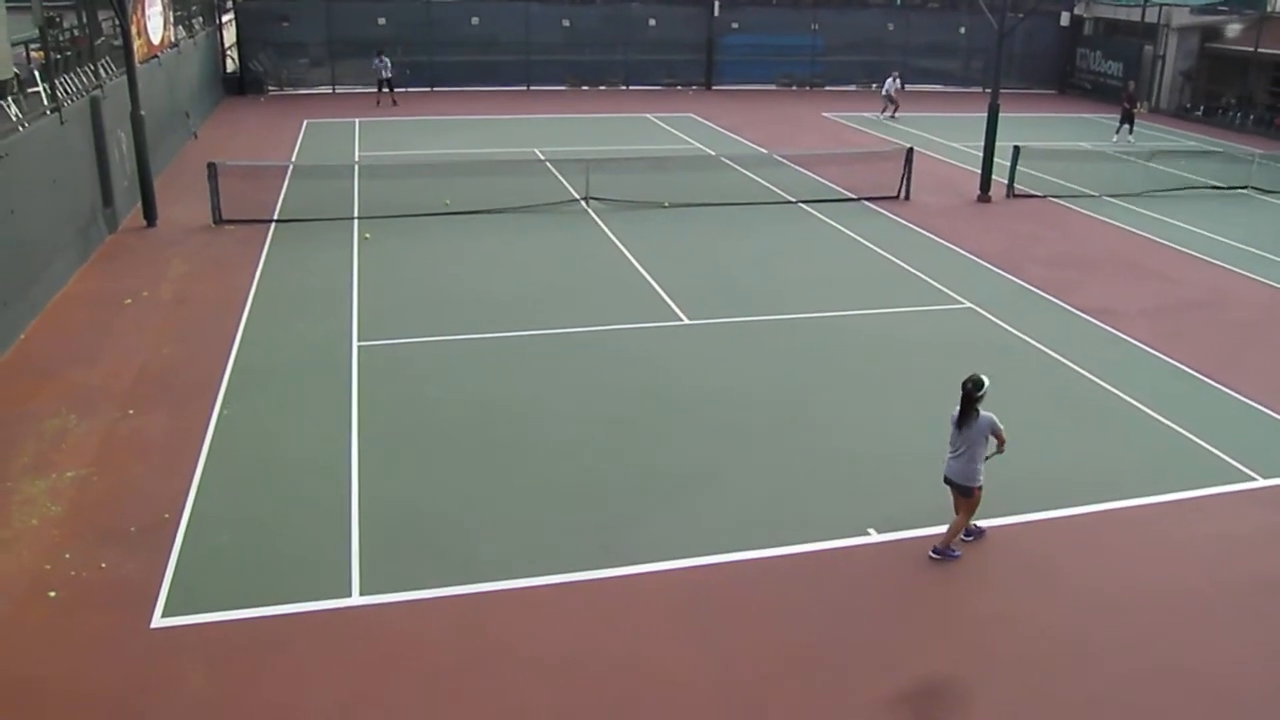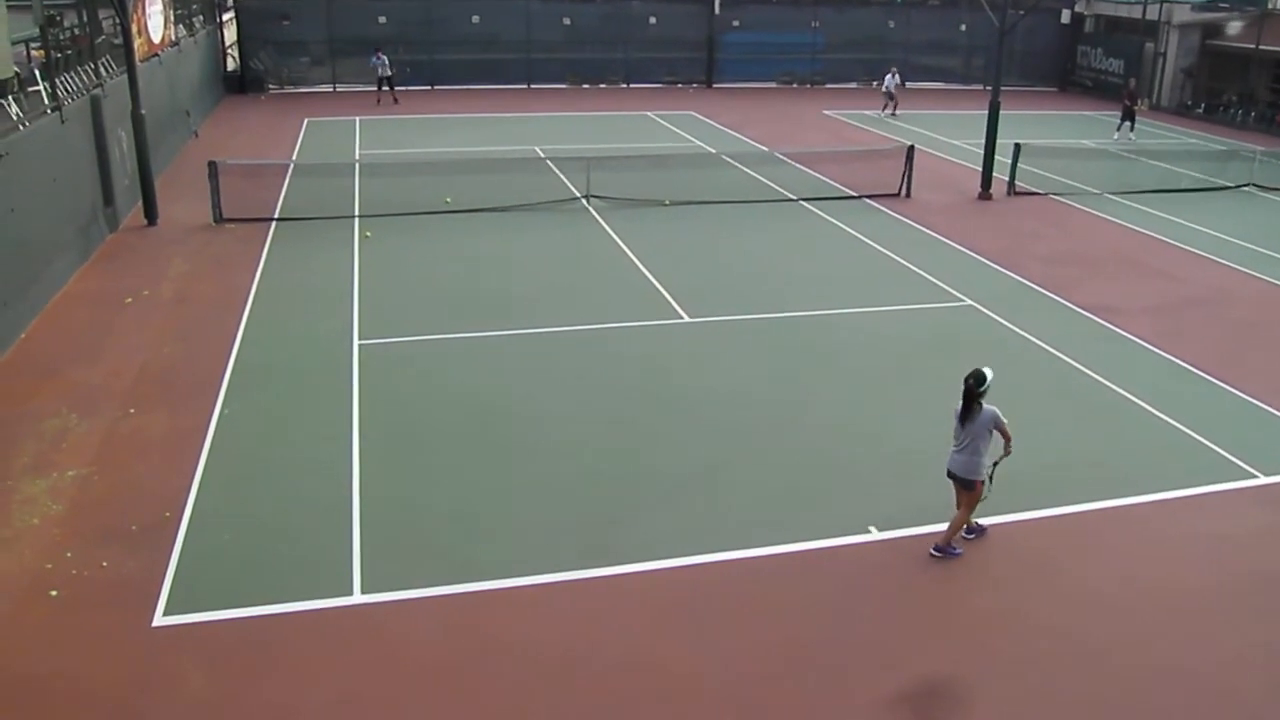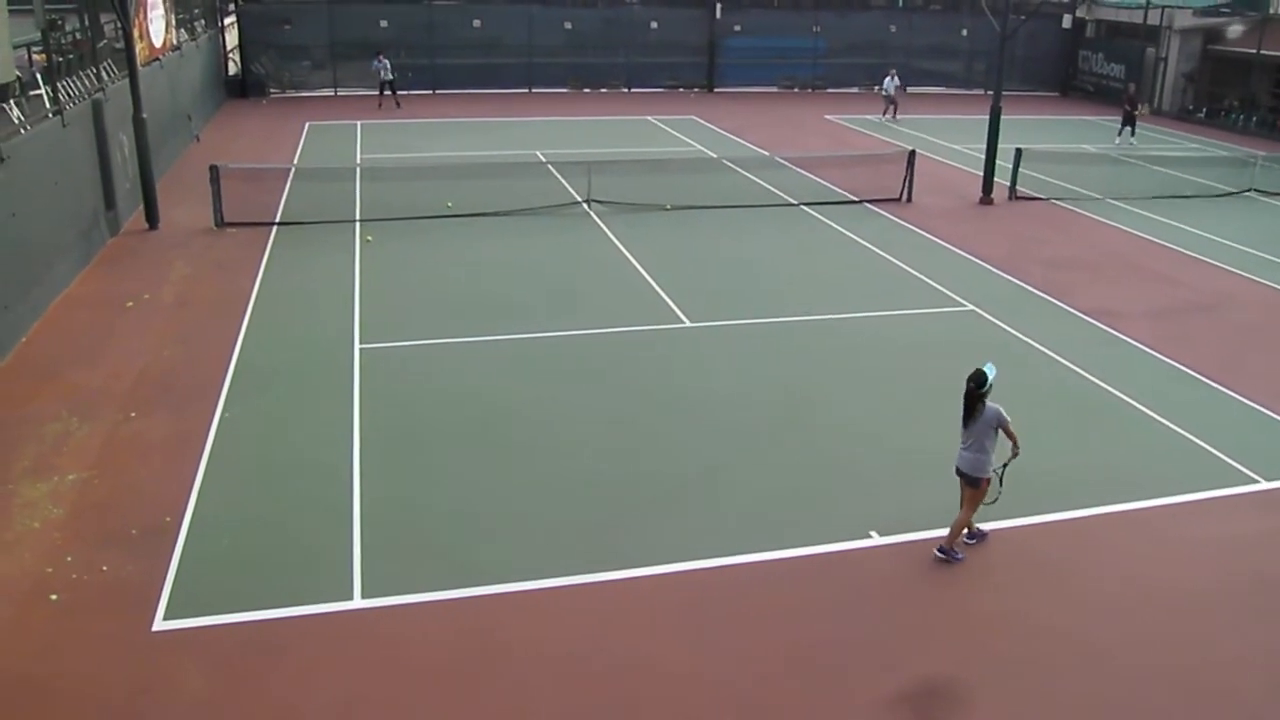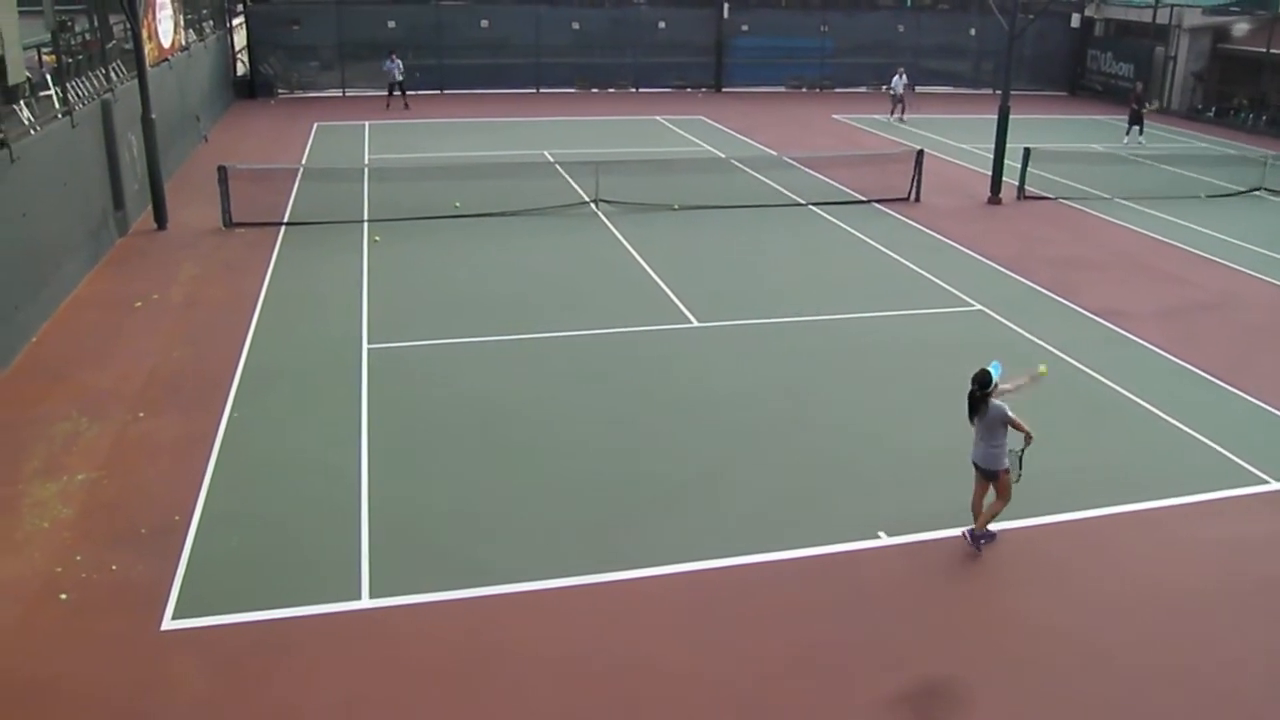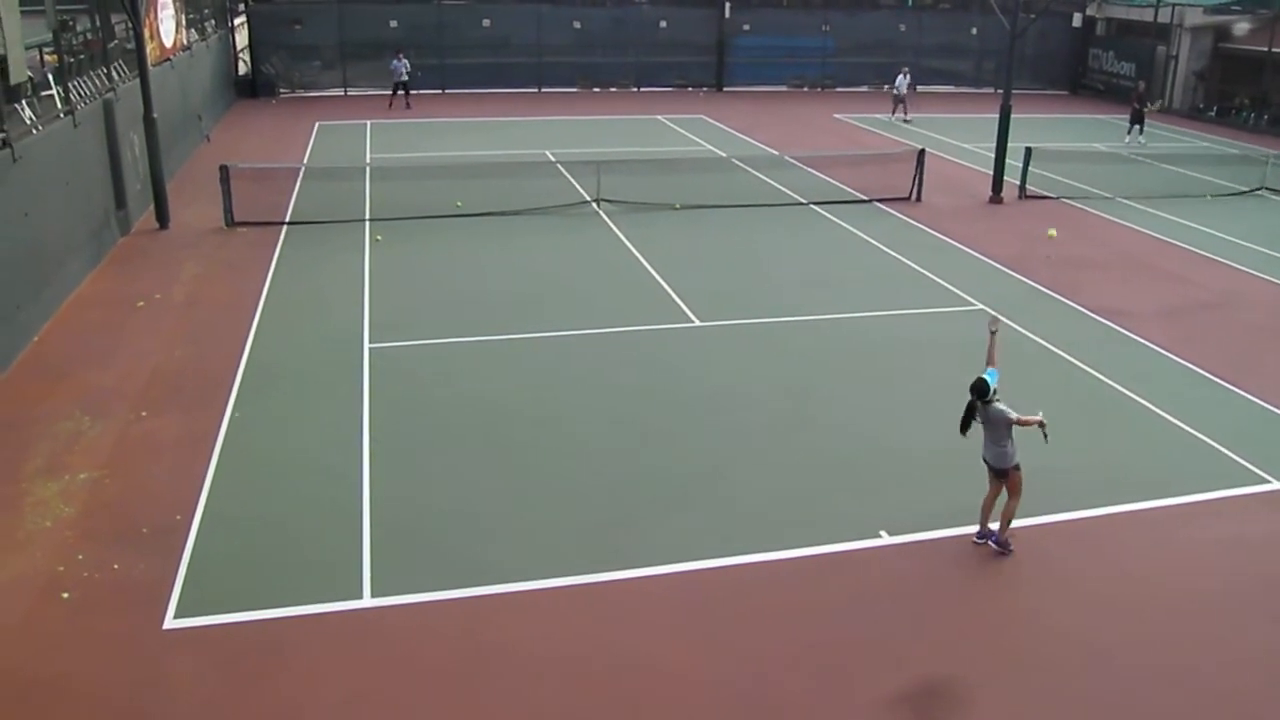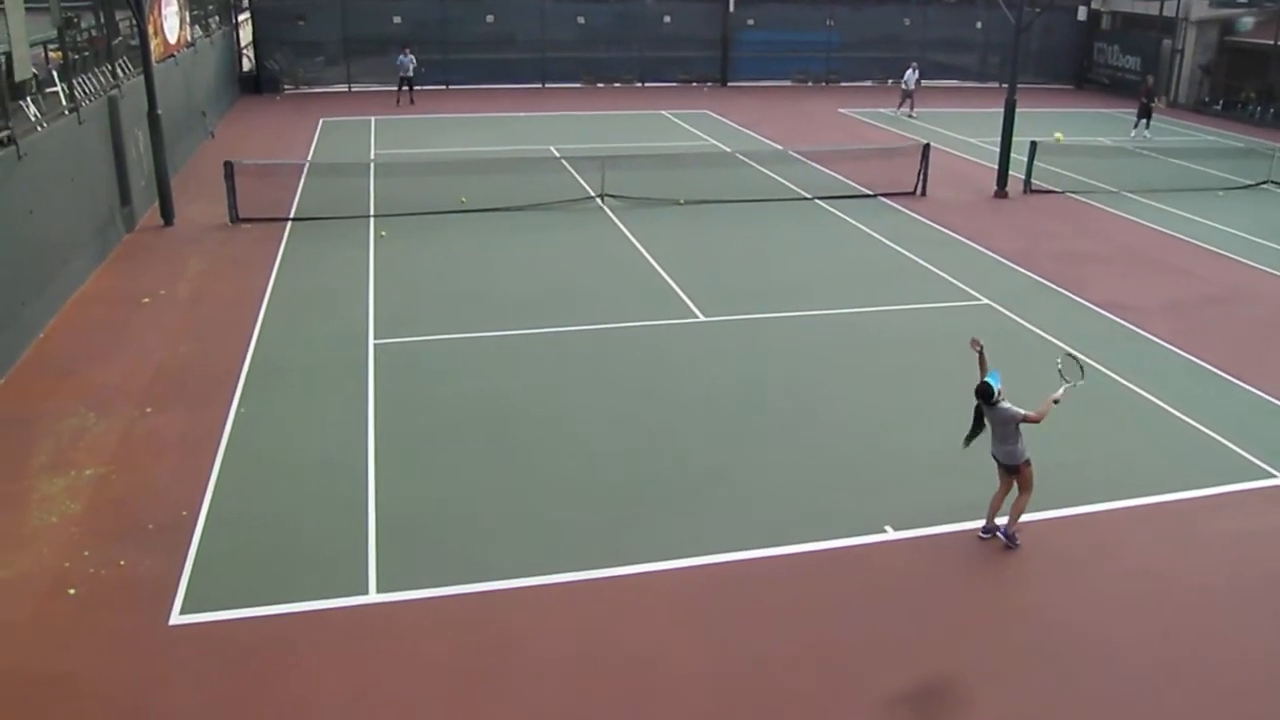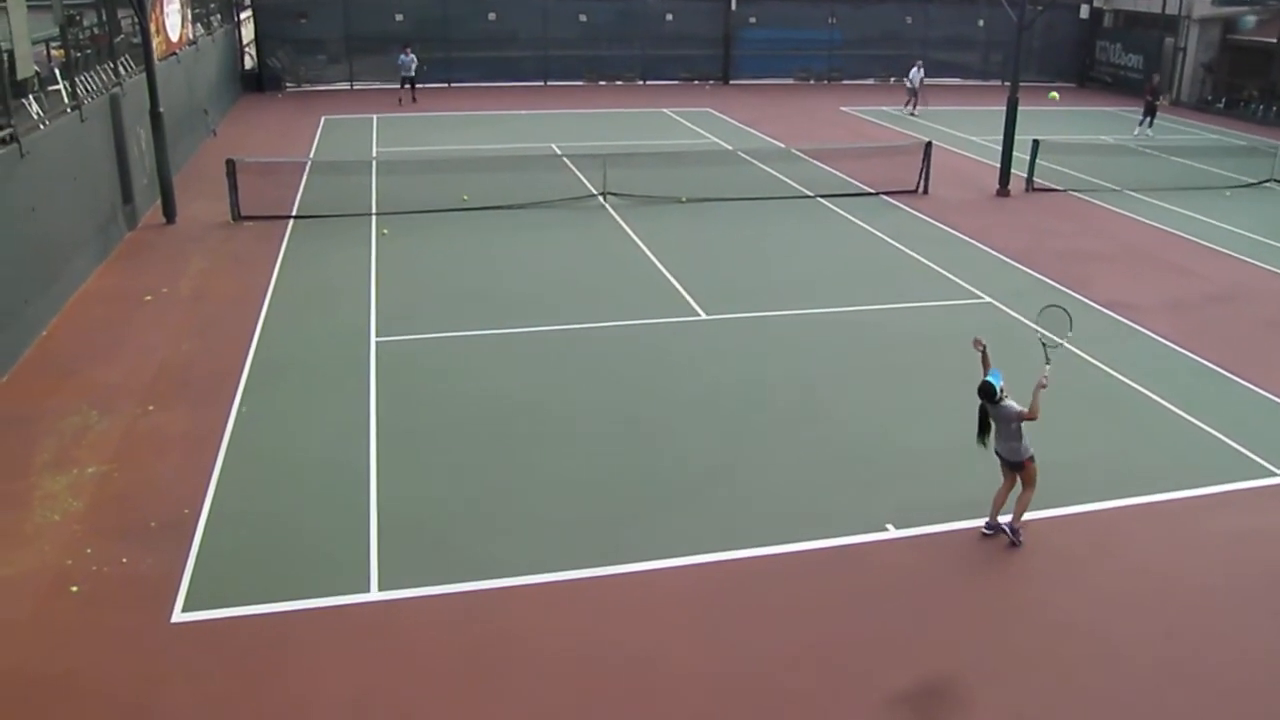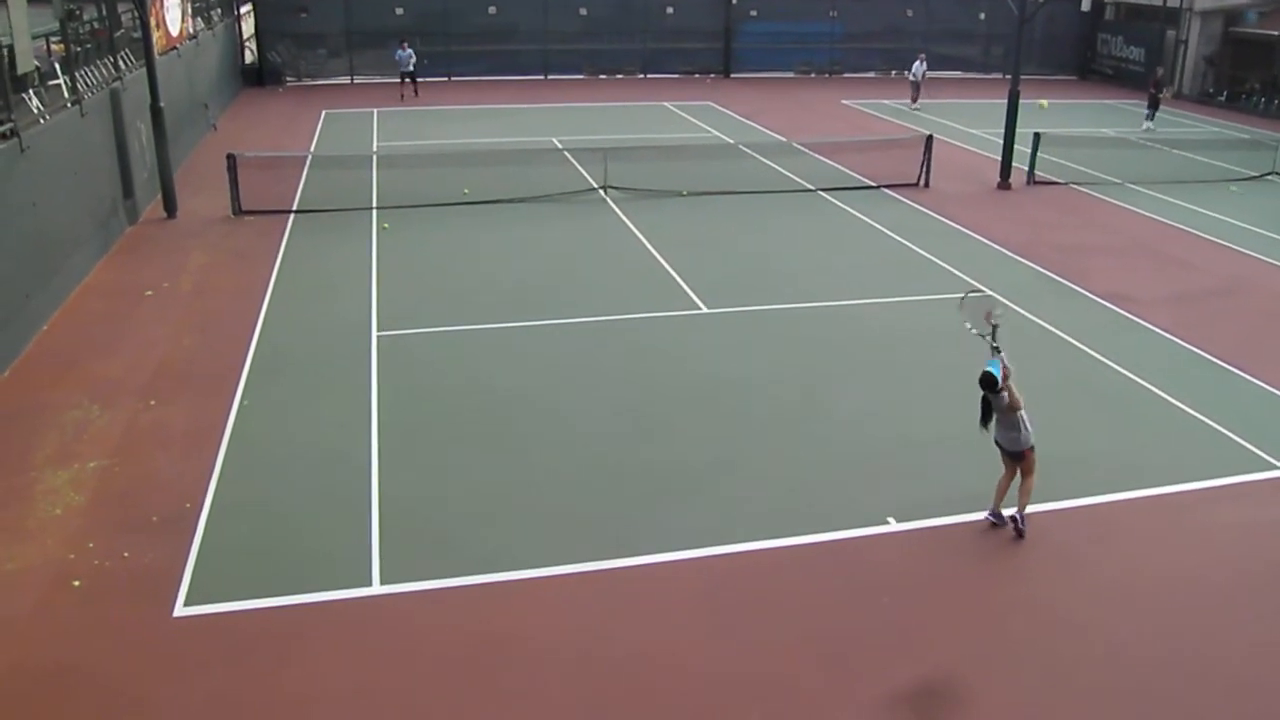
dt=0.2s
person 1, frame 1
left shoulder: (957, 414)
right shoulder: (988, 419)
right elbow: (1002, 440)
right wrist: (999, 447)
left hip: (950, 471)
right hip: (969, 477)
left knee: (960, 507)
right knee: (966, 514)
left ankle: (969, 530)
right ankle: (940, 547)
person 1, frame 2
left shoulder: (961, 408)
right shoulder: (991, 413)
right elbow: (1007, 436)
right wrist: (1008, 446)
left hip: (954, 465)
right hip: (972, 471)
left knee: (962, 502)
right knee: (965, 509)
left ankle: (970, 527)
right ankle: (941, 544)
person 1, frame 3
left shoulder: (967, 406)
right shoulder: (995, 411)
right elbow: (1010, 434)
right wrist: (1015, 446)
left hip: (962, 463)
right hip: (979, 469)
left knee: (967, 502)
right knee: (969, 509)
left ankle: (971, 531)
right ankle: (945, 548)
person 1, frame 4
left shoulder: (977, 399)
right shoulder: (999, 409)
left elbow: (1005, 388)
right elbow: (1019, 426)
left wrist: (1027, 380)
right wrist: (1029, 434)
left hip: (978, 457)
right hip: (996, 462)
left knee: (979, 493)
right knee: (1003, 499)
left ankle: (980, 531)
right ankle: (976, 531)
person 1, frame 5
left shoulder: (979, 401)
right shoulder: (999, 412)
left elbow: (990, 365)
right elbow: (1025, 421)
left wrist: (993, 335)
right wrist: (1039, 419)
left hip: (990, 456)
right hip: (1006, 461)
left knee: (993, 491)
right knee: (1014, 496)
left ankle: (983, 531)
right ankle: (1000, 538)
person 1, frame 6
left shoulder: (985, 402)
right shoulder: (1006, 412)
left elbow: (985, 373)
right elbow: (1037, 417)
left wrist: (980, 353)
right wrist: (1052, 398)
left hip: (999, 453)
right hip: (1016, 457)
left knee: (1004, 487)
right knee: (1025, 492)
left ankle: (988, 526)
right ankle: (1009, 530)
person 1, frame 7
left shoulder: (989, 399)
right shoulder: (1007, 409)
left elbow: (988, 372)
right elbow: (1032, 415)
left wrist: (983, 352)
right wrist: (1037, 390)
left hip: (1003, 450)
right hip: (1020, 454)
left knee: (1008, 484)
right knee: (1029, 488)
left ankle: (992, 523)
right ankle: (1013, 525)
person 1, frame 8
left shoulder: (990, 391)
right shoulder: (1004, 399)
left elbow: (996, 361)
right elbow: (1017, 407)
right wrist: (1008, 382)
left hip: (1003, 440)
right hip: (1020, 444)
left knee: (1009, 473)
right knee: (1027, 477)
left ankle: (995, 512)
right ankle: (1020, 514)
